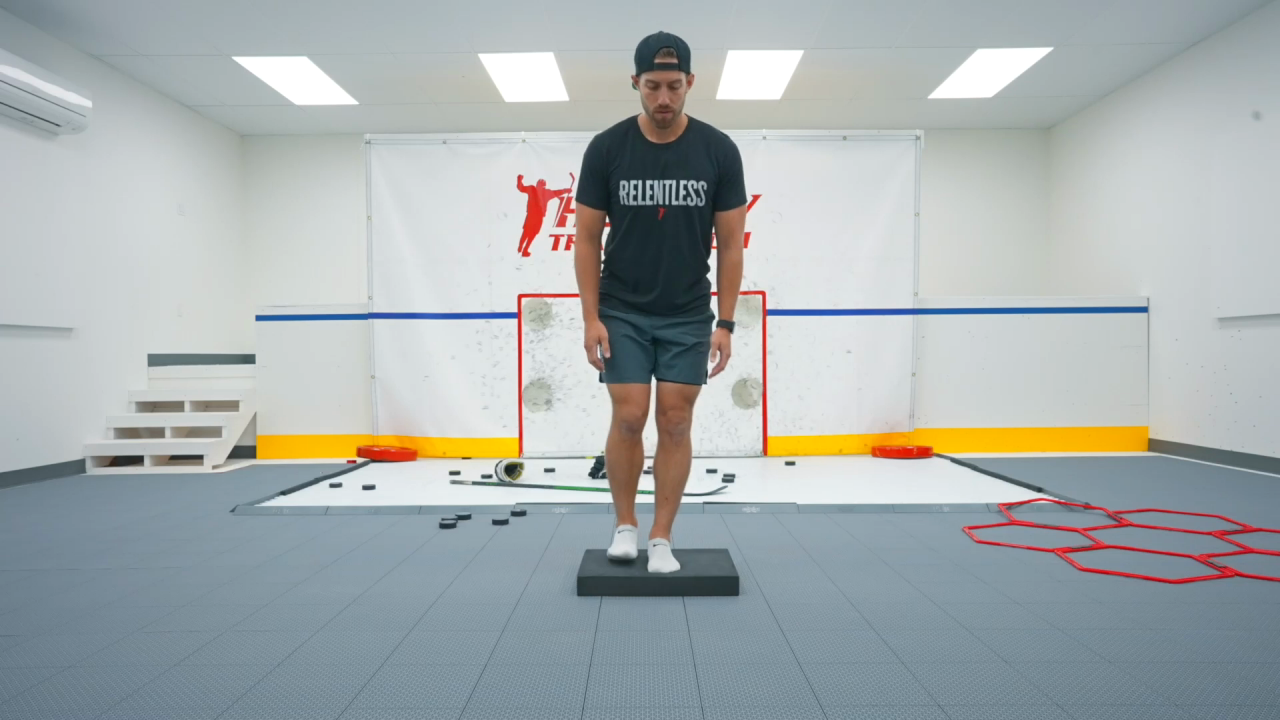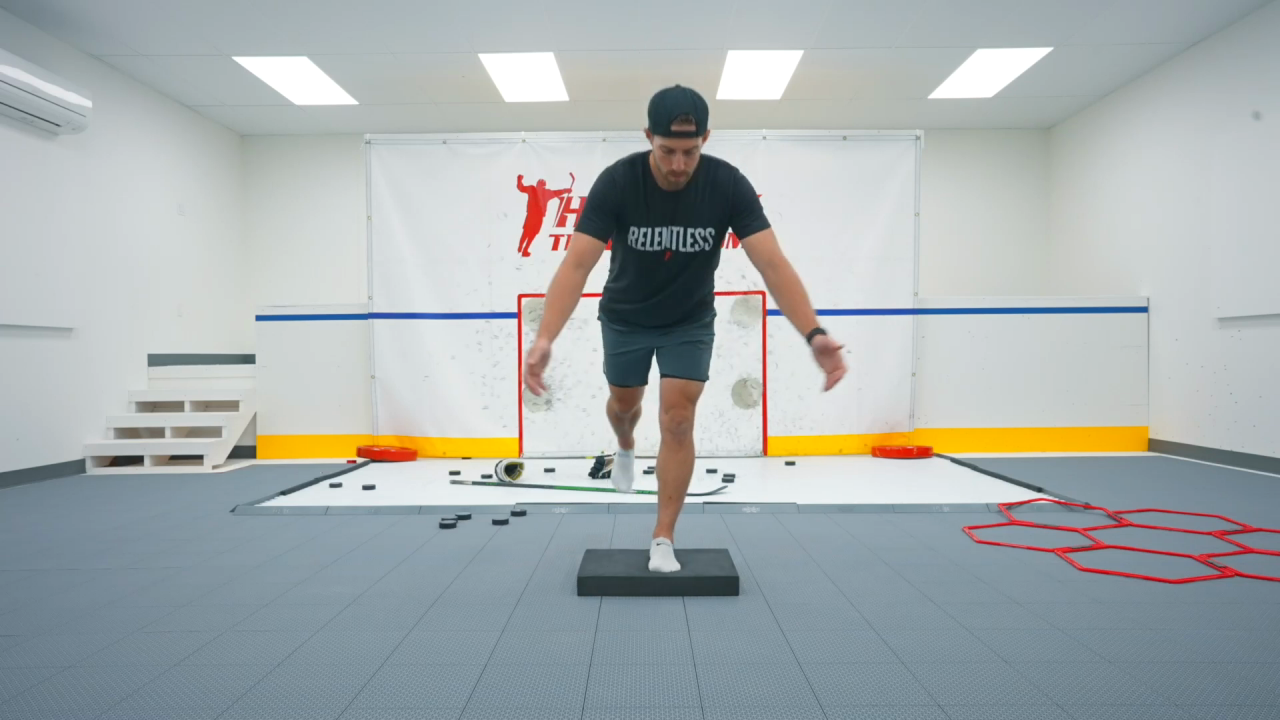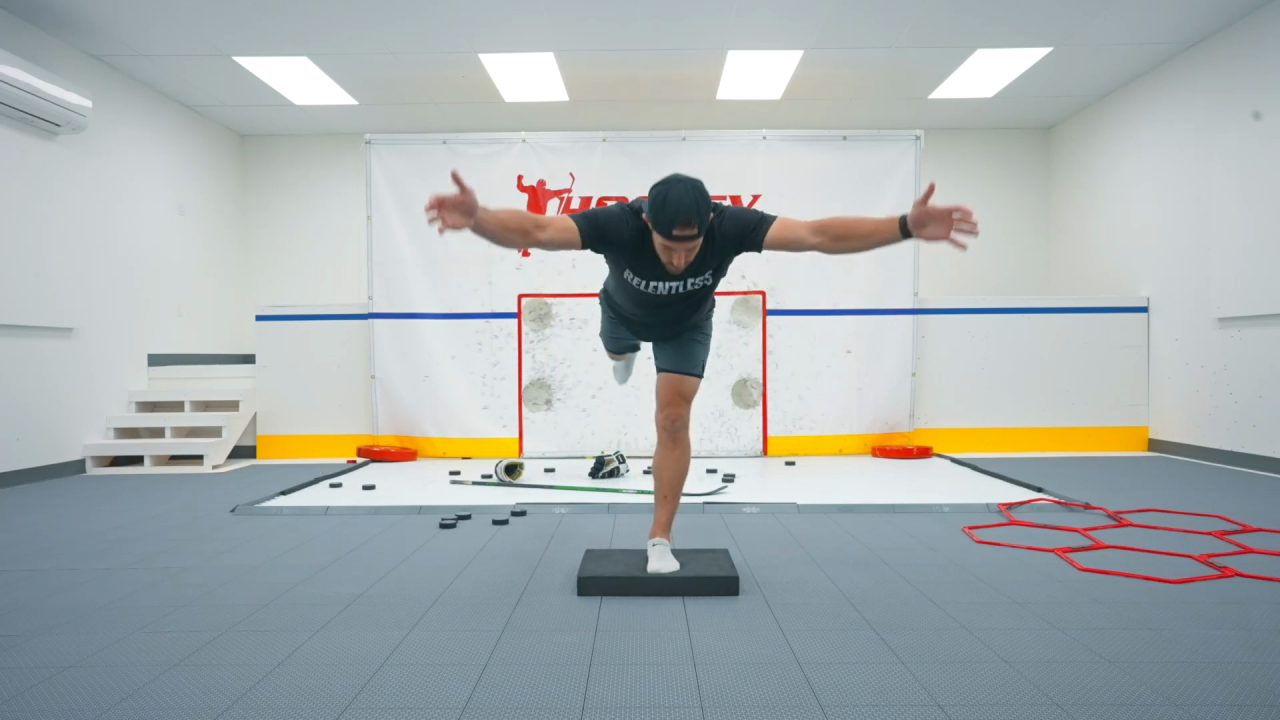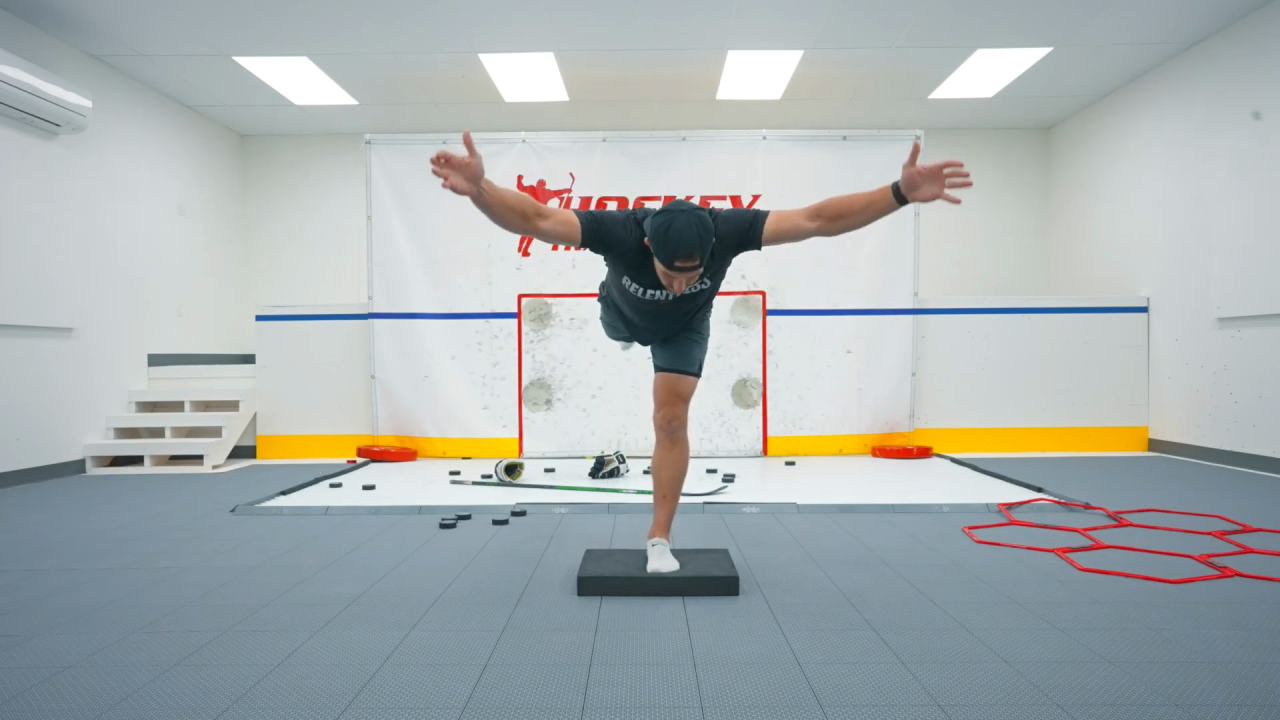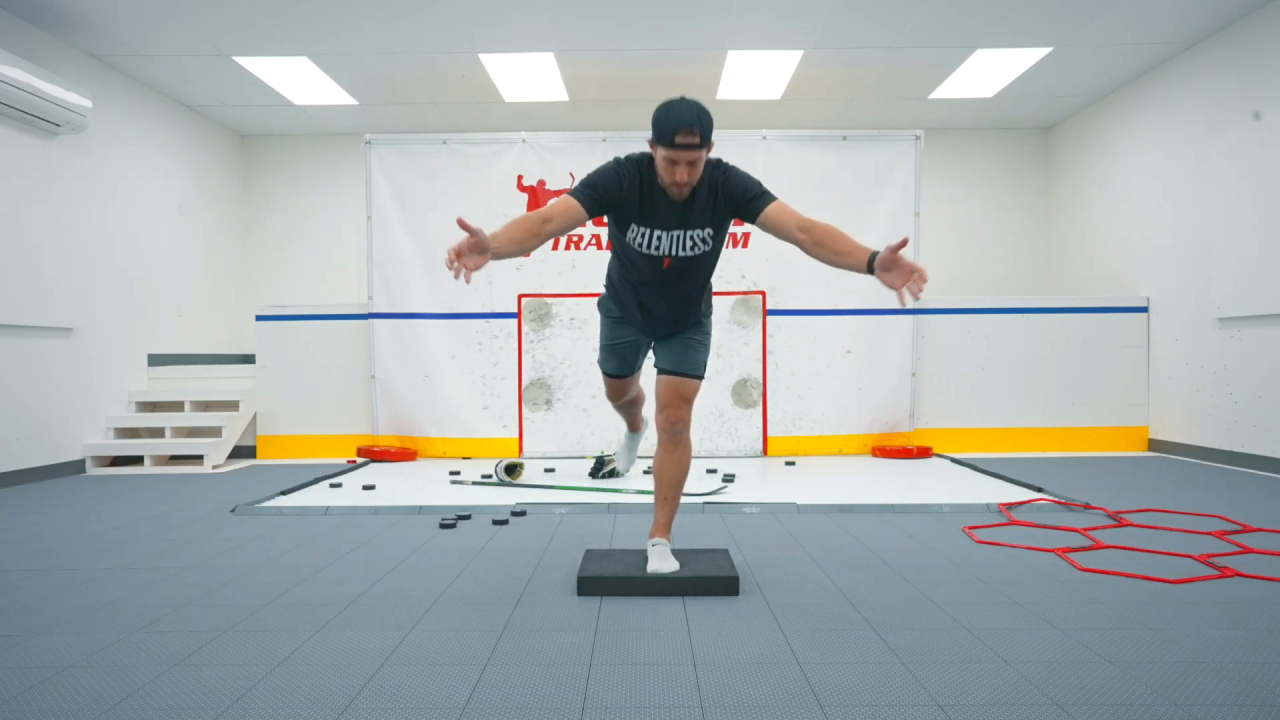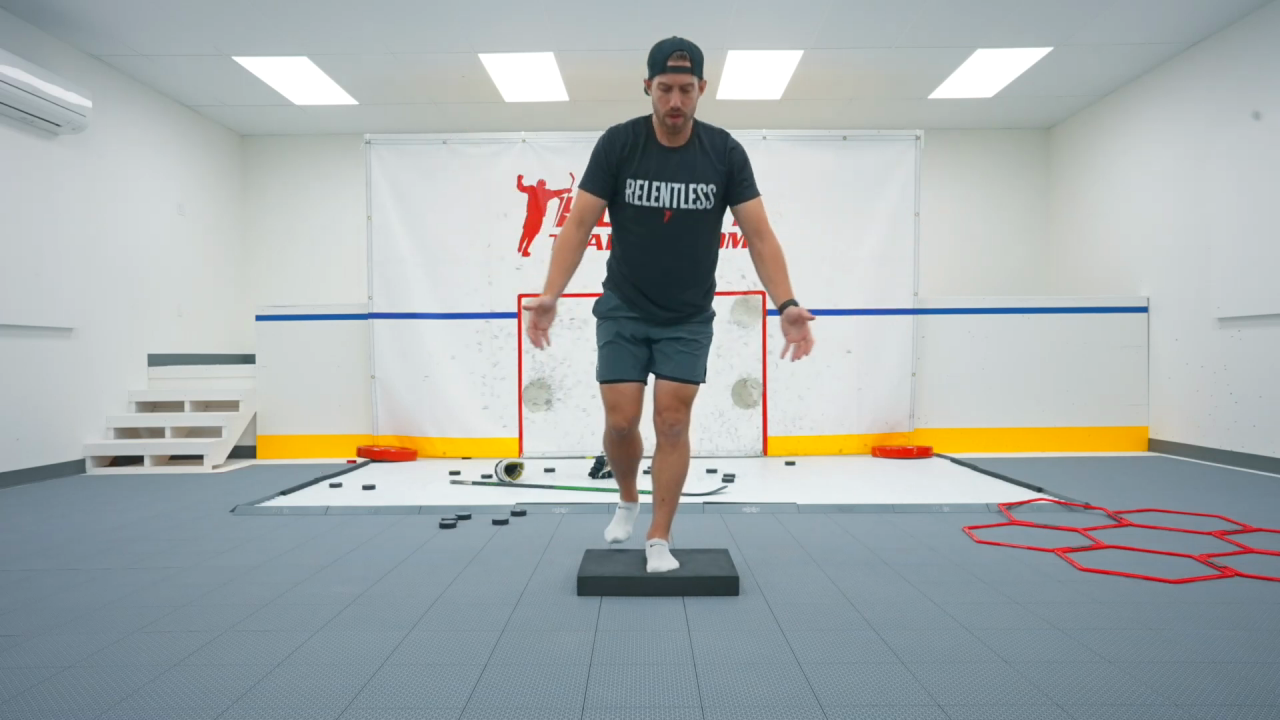
dt=0.5s
person 1, frame 1
left shoulder: (718, 150)
right shoulder: (607, 148)
left elbow: (730, 243)
right elbow: (587, 238)
left wrist: (725, 323)
right wrist: (591, 317)
left hip: (688, 315)
right hip: (622, 312)
left knee: (675, 423)
right knee: (629, 418)
left ankle: (661, 539)
right ankle: (625, 526)
person 1, frame 2
left shoulder: (728, 185)
right shoulder: (616, 182)
left elbow: (772, 264)
right elbow: (576, 265)
left wrist: (813, 334)
right wrist: (543, 339)
left hip: (689, 320)
right hip: (625, 317)
left knee: (677, 421)
right knee: (624, 405)
left ankle: (662, 540)
right ankle: (624, 451)
person 1, frame 3
left shoulder: (729, 226)
right shoulder: (618, 224)
left elbow: (818, 235)
right elbow: (536, 230)
left wrist: (905, 227)
right wrist: (477, 219)
left hip: (686, 325)
right hip: (625, 314)
left knee: (673, 419)
right knee: (619, 348)
left ankle: (659, 541)
right ankle: (626, 351)
person 1, frame 4
left shoulder: (727, 231)
right shoulder: (620, 231)
left elbow: (817, 219)
right elbow: (535, 219)
left wrist: (900, 193)
right wrist: (480, 189)
left hip: (684, 328)
right hip: (624, 312)
left knee: (670, 419)
right knee: (624, 334)
left ankle: (659, 540)
right ankle: (636, 334)
person 1, frame 5
left shoulder: (729, 184)
right shoulder: (620, 177)
left elbow: (802, 229)
right elbow: (546, 220)
left wrist: (873, 262)
right wrist: (490, 245)
left hip: (686, 321)
right hip: (624, 311)
left knee: (675, 420)
right knee: (618, 393)
left ankle: (660, 540)
right ankle: (633, 428)
person 1, frame 6
left shoulder: (725, 152)
right shoulder: (617, 144)
left elbow: (758, 234)
right elbow: (579, 225)
left wrist: (785, 305)
right wrist: (550, 295)
left hip: (688, 316)
right hip: (623, 310)
left knee: (672, 424)
right knee: (621, 421)
left ankle: (659, 539)
right ankle: (627, 502)
